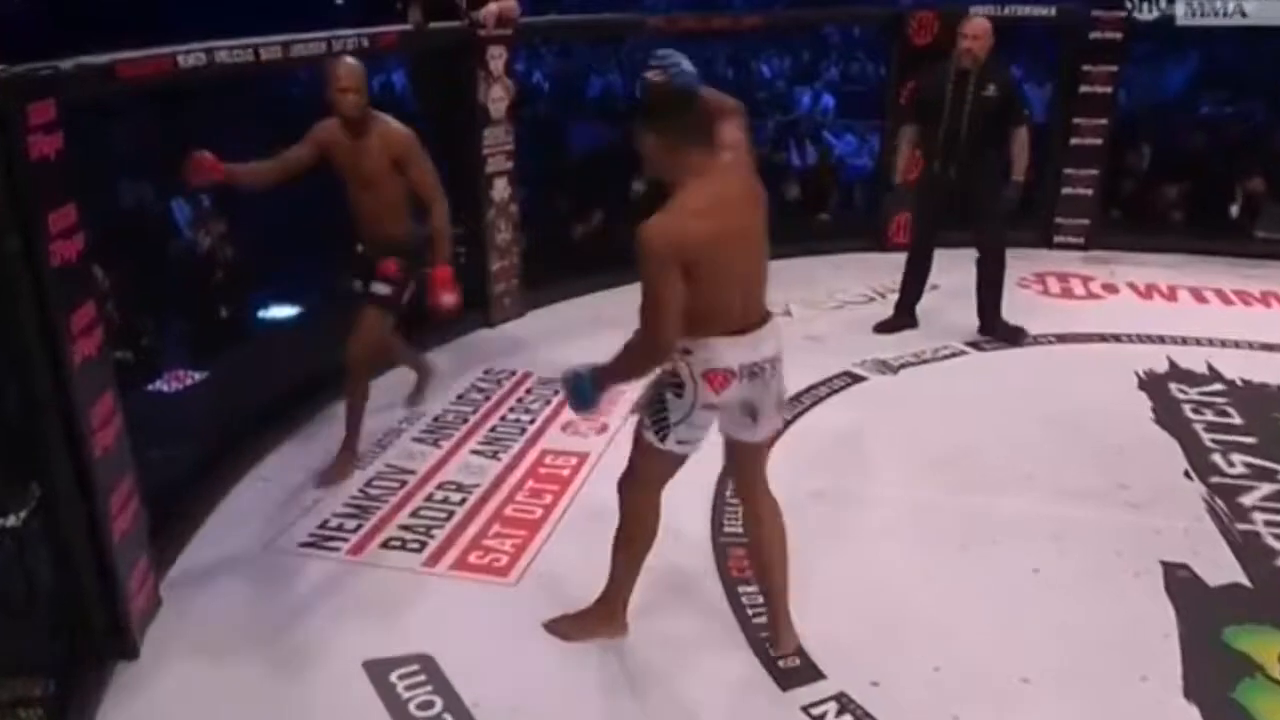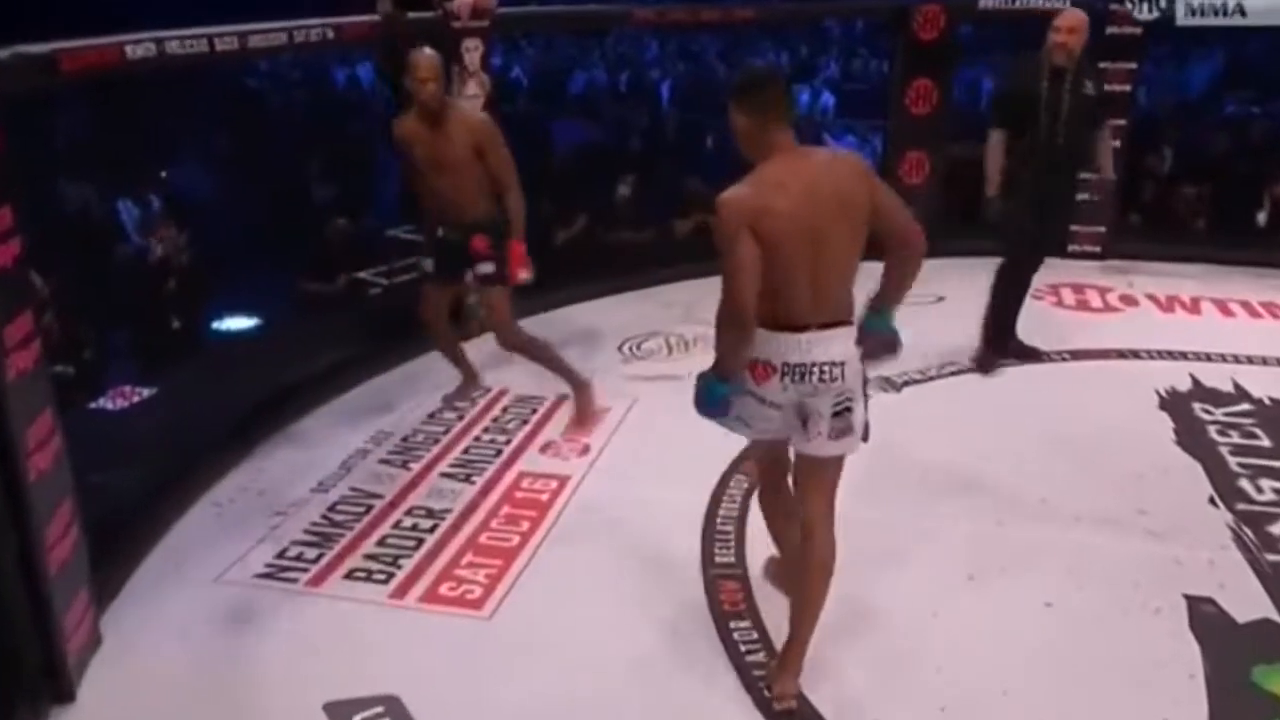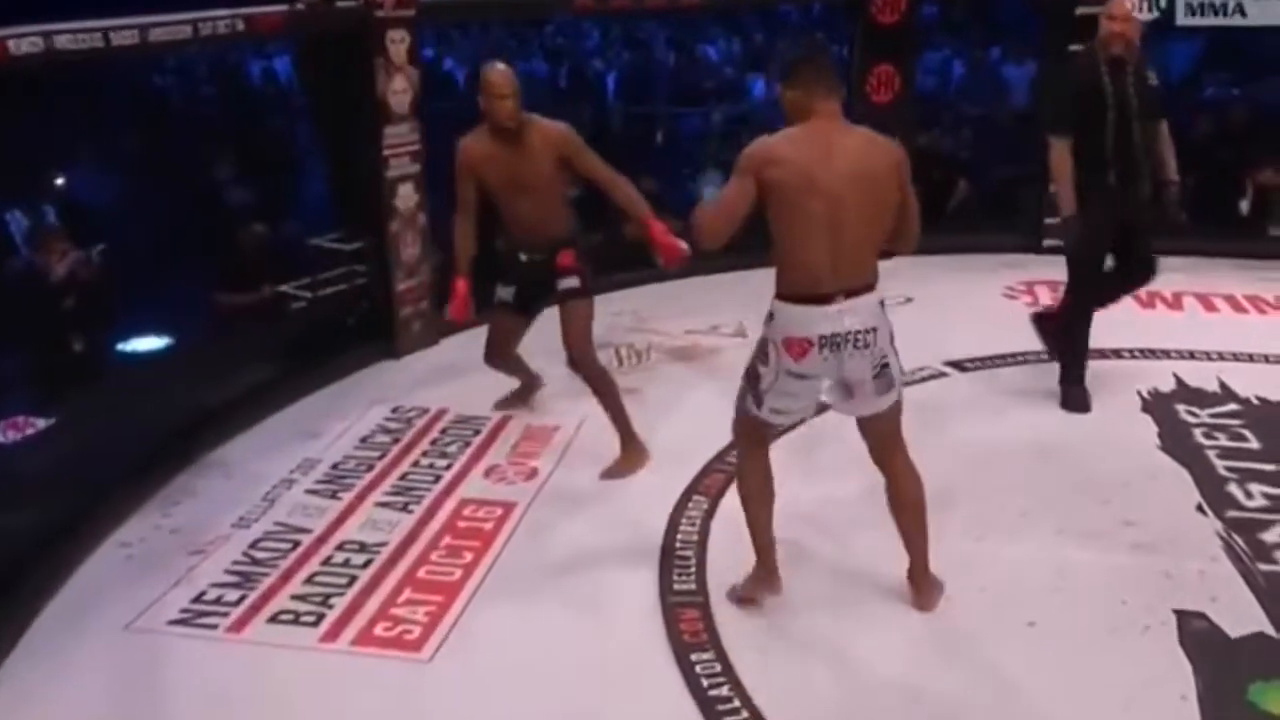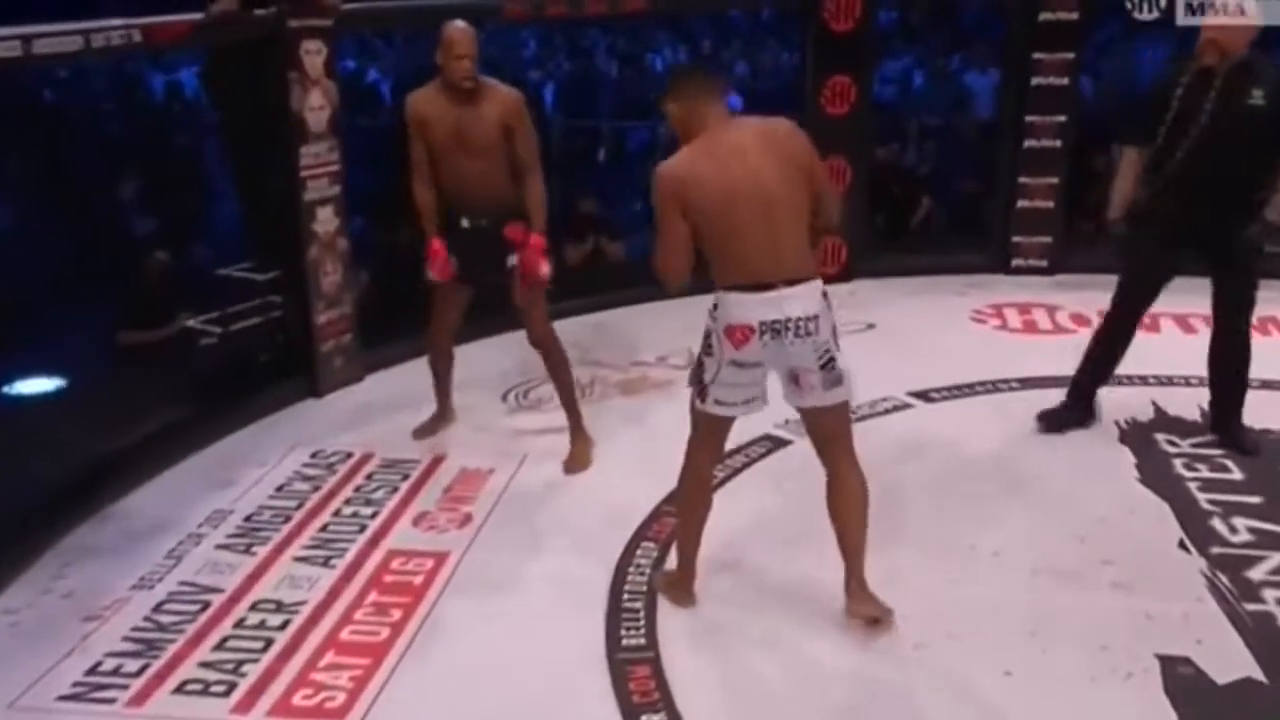
dt=0.5s
person 1, frame 1
left shoulder: (663, 233)
right shoulder: (740, 165)
left elbow: (657, 343)
right elbow: (727, 111)
left wrist: (599, 377)
left hip: (707, 363)
right hip: (762, 352)
left knee: (640, 488)
right knee: (753, 487)
left ankle: (611, 611)
right ankle: (781, 623)
person 1, frame 2
left shoulder: (740, 203)
right shoulder: (852, 170)
left elbow: (741, 309)
right elbow: (911, 245)
left wrist: (720, 373)
right wrist: (880, 313)
left hip: (772, 354)
right hip: (838, 353)
left knee: (772, 474)
right knee: (817, 509)
left ankle: (789, 568)
right ankle: (789, 666)
person 1, frame 3
left shoulder: (766, 155)
right shoulder: (891, 154)
left elbow: (708, 234)
right elbow: (905, 240)
left wrist: (713, 194)
left hip: (796, 324)
right hip: (864, 320)
left knee: (749, 440)
right knee: (892, 454)
left ankle: (765, 571)
right ankle: (921, 577)
person 1, frame 4
left shoulder: (674, 173)
right shoulder: (788, 134)
left elbow: (674, 276)
right elbow: (830, 217)
left hip: (739, 317)
right hip: (806, 307)
left knee: (703, 450)
right knee: (839, 455)
left ankle: (683, 578)
right ankle: (858, 589)
person 2, frame 1
left shoulder: (396, 138)
right shoulder: (327, 134)
left elbow: (436, 201)
right elbow: (277, 168)
left wrist: (442, 268)
right wrist: (221, 171)
left hip: (398, 254)
right hip: (368, 250)
left knee: (357, 356)
right knee: (376, 340)
left ankle: (348, 450)
right ankle: (422, 369)
person 2, frame 2
left shoulder: (477, 125)
right shoulder: (405, 130)
left elbow: (511, 186)
left wrist: (517, 247)
left hip: (483, 234)
right hip: (444, 232)
left knee: (507, 335)
right knee: (432, 318)
left ankle: (577, 384)
right ankle: (470, 377)
person 2, frame 3
left shoulder: (555, 135)
right shoulder: (470, 151)
left elbow: (611, 181)
right elbow: (466, 217)
left wrist: (656, 229)
right wrist: (462, 281)
left hip: (564, 253)
right hip: (518, 256)
left knee: (580, 358)
right knee: (496, 353)
left ankle: (633, 446)
right ankle: (529, 381)
person 2, frame 4
left shoulder: (508, 102)
right shoulder: (419, 107)
left elbow: (531, 173)
right elbow: (422, 179)
left wrist: (537, 240)
right wrist: (435, 243)
left hip: (509, 224)
right hip: (458, 226)
left knee: (541, 334)
right knee: (440, 332)
left ankle: (579, 432)
right ankle: (444, 408)
person 3, frame 1
left shoulder: (1002, 83)
right shoulder: (934, 79)
left elbow: (1019, 131)
right elbow: (911, 128)
left wrist: (1016, 179)
right wrist: (900, 175)
left hip: (982, 177)
right hip: (936, 174)
left knee: (991, 245)
right knee: (921, 242)
left ankle: (990, 319)
right ankle: (905, 312)
person 3, frame 2
left shoulder: (1087, 82)
right shoulder: (1023, 78)
left elbow: (1098, 131)
right elbow: (998, 135)
left wrist: (1107, 179)
right wrist: (992, 191)
left hip: (1059, 187)
right hip: (1021, 185)
left knee: (1031, 261)
right knee: (1019, 259)
left ankle: (1003, 336)
right ankle: (992, 340)
person 3, frame 3
left shoulder: (1144, 72)
right shoulder: (1079, 74)
left elbow: (1156, 125)
right elbow: (1059, 145)
left wrist: (1170, 178)
right wrist: (1069, 211)
left hip: (1135, 193)
right hip: (1091, 196)
left knee: (1139, 269)
right knee: (1084, 284)
left ankle: (1057, 321)
right ankle: (1072, 377)
person 3, frame 4
right shoulder: (1179, 83)
right elbow: (1137, 149)
right wrist: (1117, 212)
left hip: (1235, 223)
right hip: (1168, 214)
left knee: (1233, 322)
right knee: (1126, 308)
left ankle: (1227, 418)
right ankle: (1079, 402)
